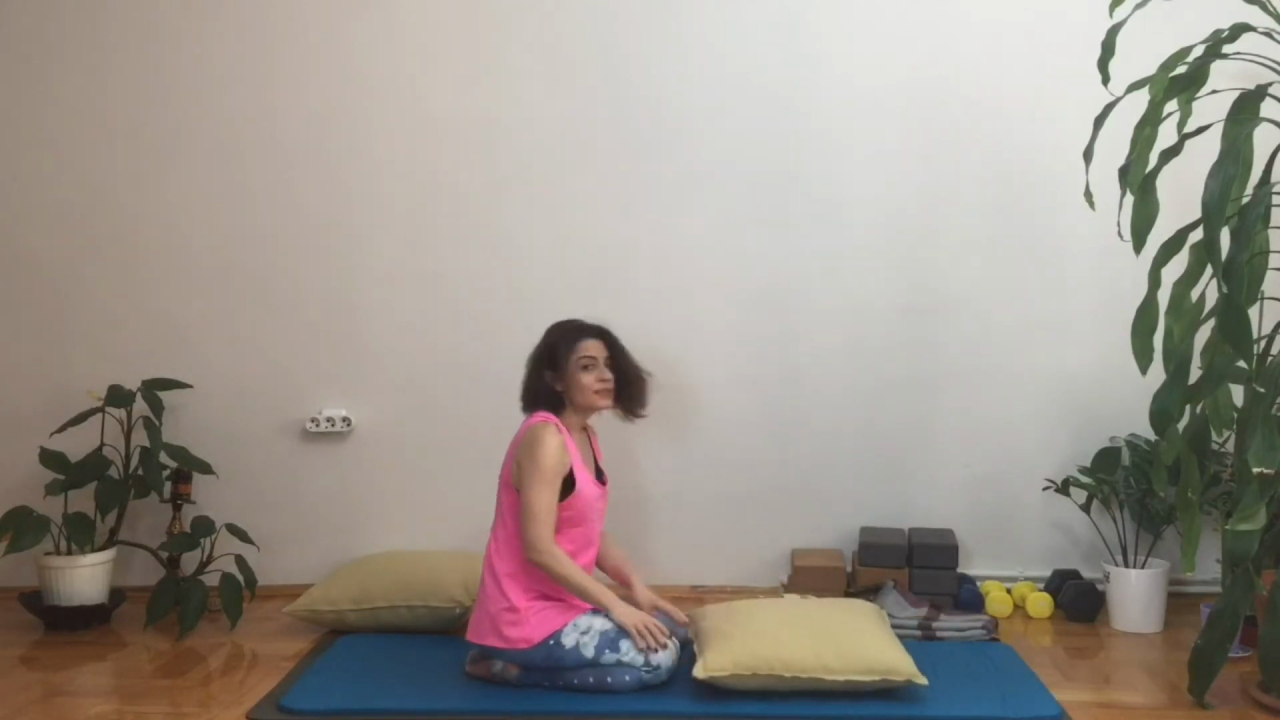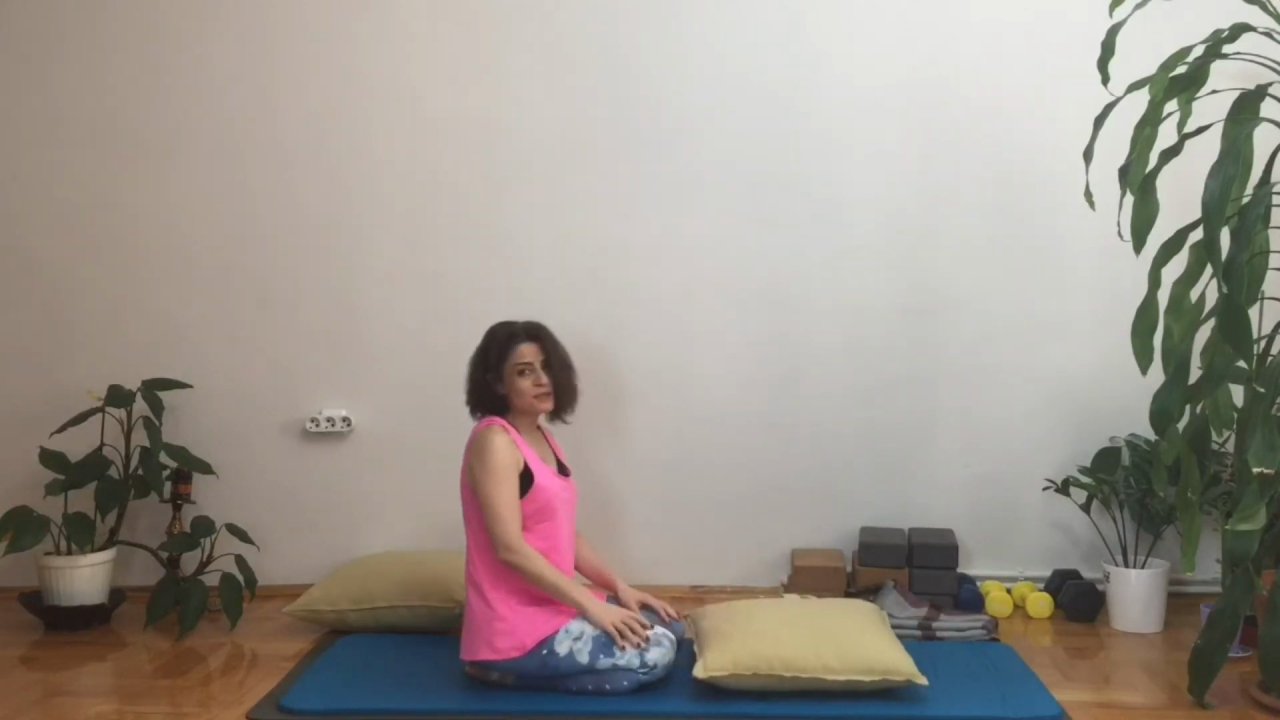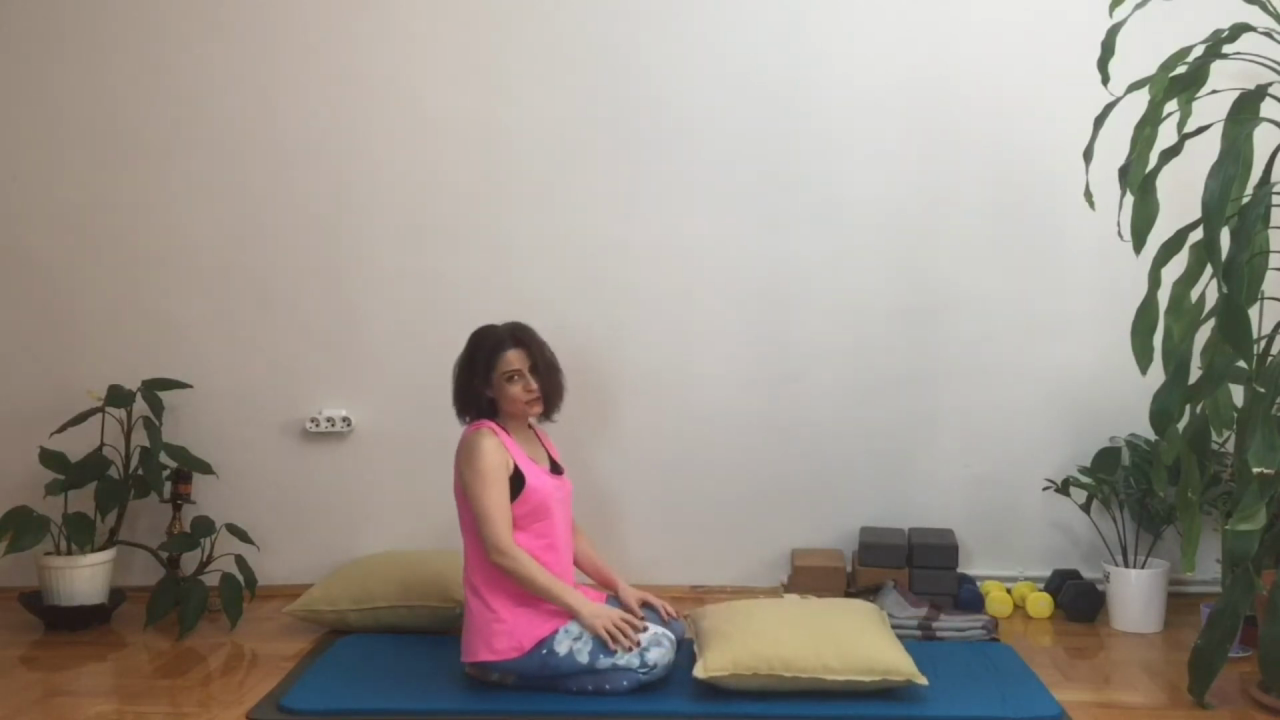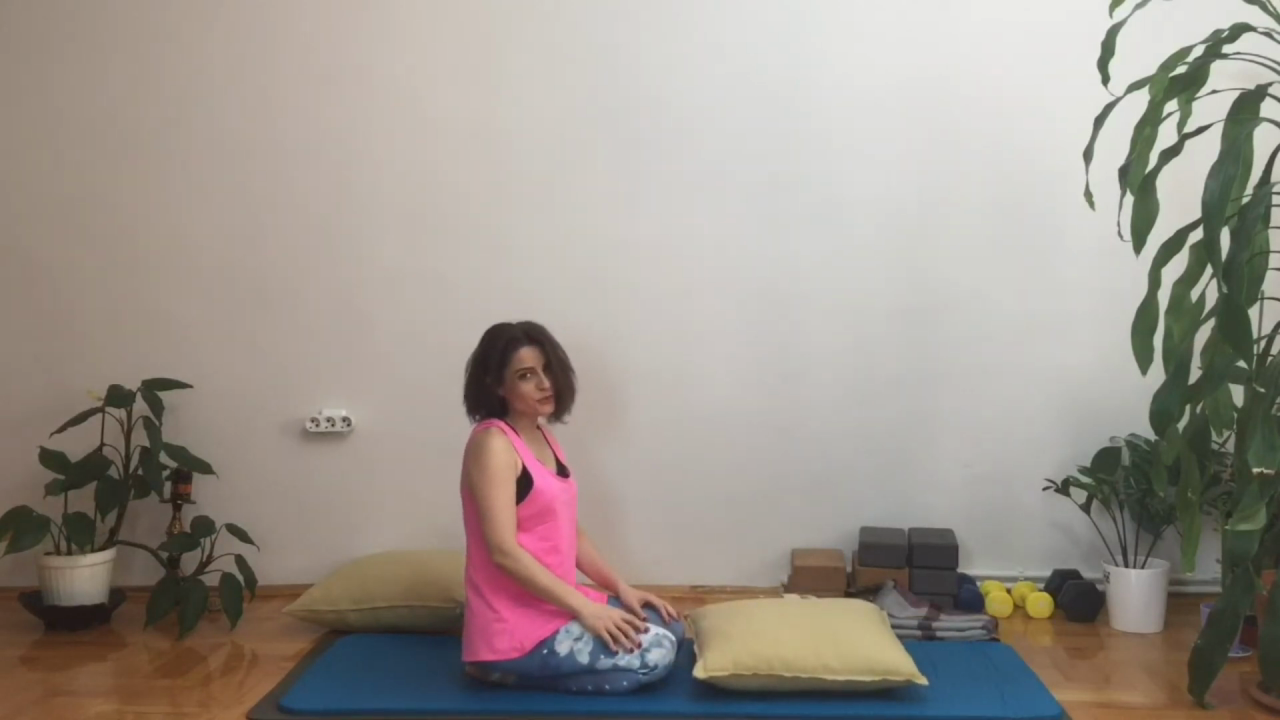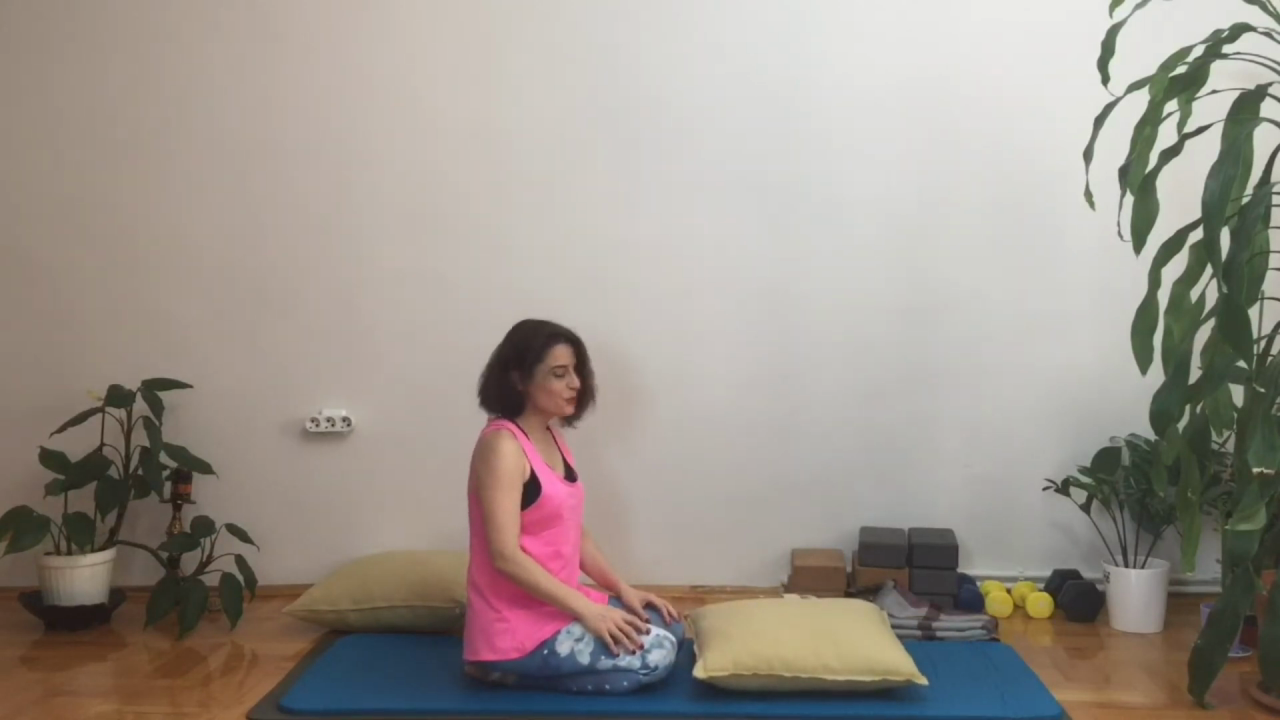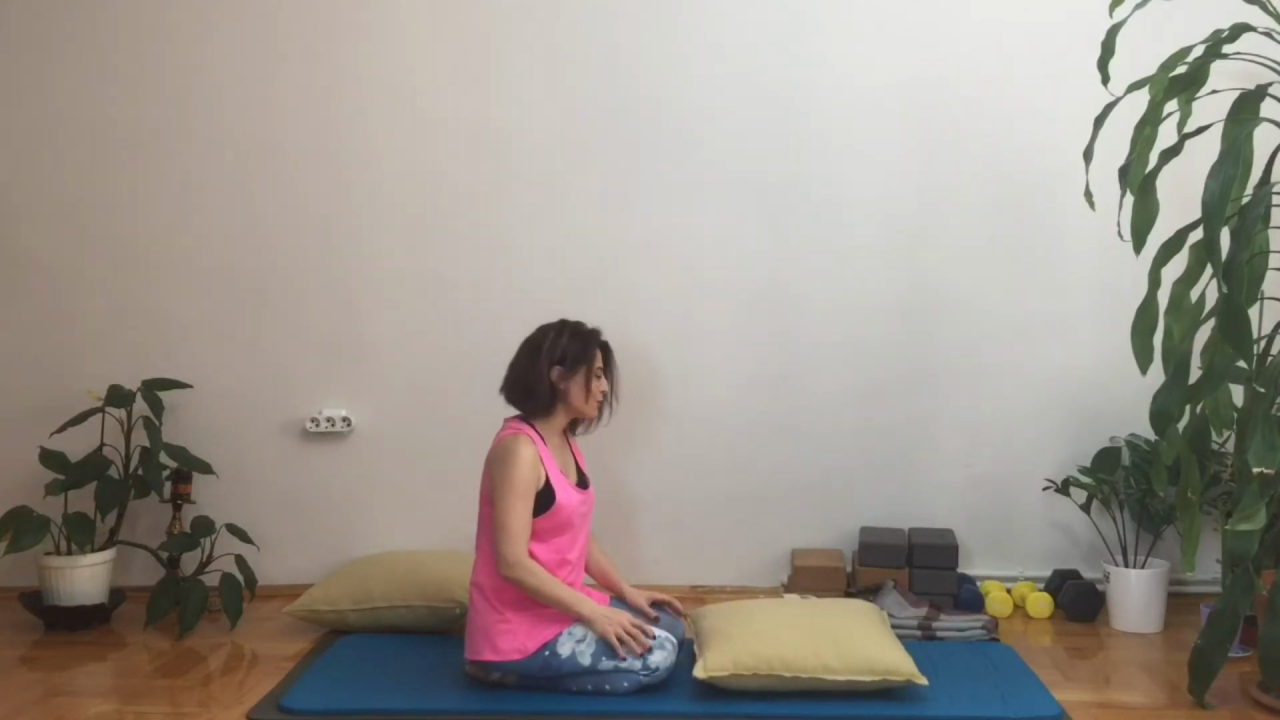
dt=0.4s
person 1, frame 1
left shoulder: (584, 436)
right shoulder: (545, 437)
right elbow: (538, 548)
left wrist: (634, 584)
right wrist: (616, 606)
left hip: (561, 599)
right hip: (525, 615)
left knee: (671, 631)
right knee: (657, 656)
left ankle: (536, 657)
right ankle: (513, 665)
person 1, frame 2
left shoulder: (541, 437)
right shoulder: (494, 440)
right elbow: (510, 547)
left wrist: (619, 587)
right wrist: (592, 605)
left hip: (550, 604)
right hip: (513, 625)
left knee: (668, 627)
right knee: (654, 652)
left ankle: (532, 661)
right ankle: (509, 668)
person 1, frame 3
left shoulder: (536, 437)
right shoulder: (483, 444)
right elbow: (501, 550)
left wrist: (620, 587)
right wrist: (584, 607)
left hip: (551, 605)
right hip: (512, 628)
left knee: (668, 626)
right knee: (653, 652)
left ankle: (538, 663)
right ankle: (509, 669)
person 1, frame 4
left shoulder: (542, 436)
right shoulder: (493, 443)
right elbow: (504, 551)
left wrist: (620, 587)
right wrist: (586, 608)
left hip: (552, 605)
right hip: (513, 629)
left knee: (668, 626)
right knee: (653, 653)
left ankle: (532, 665)
right ankle: (509, 669)
person 1, frame 5
left shoulder: (552, 437)
right shoulder: (502, 445)
right elbow: (506, 556)
left wrist: (622, 589)
right wrist: (587, 610)
left hip: (554, 606)
right hip: (514, 629)
left knee: (668, 627)
right knee: (654, 654)
left ankle: (538, 667)
right ankle: (510, 670)
person 1, frame 6
left shoulder: (564, 440)
right shoulder: (519, 448)
right elbow: (513, 563)
left wrist: (625, 590)
right wrist: (594, 614)
left hip: (557, 608)
right hip: (516, 631)
left knee: (669, 625)
right knee: (654, 654)
left ankle: (542, 667)
right ankle: (511, 670)
